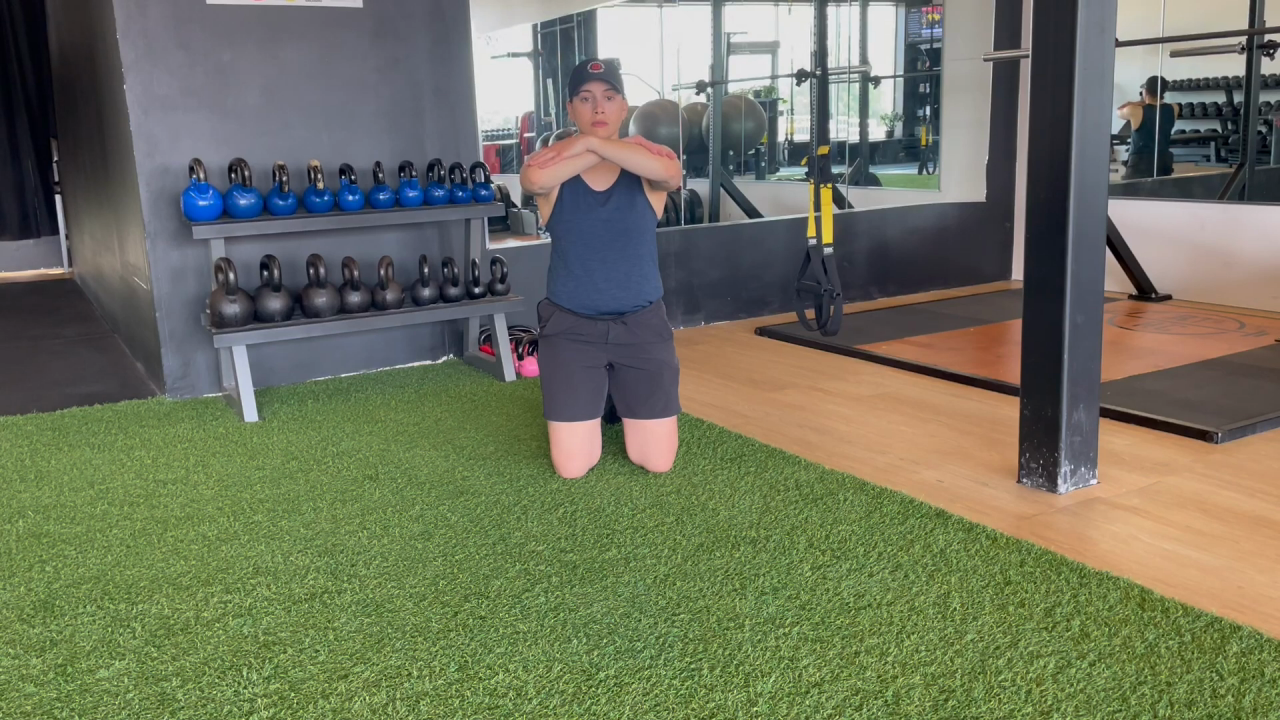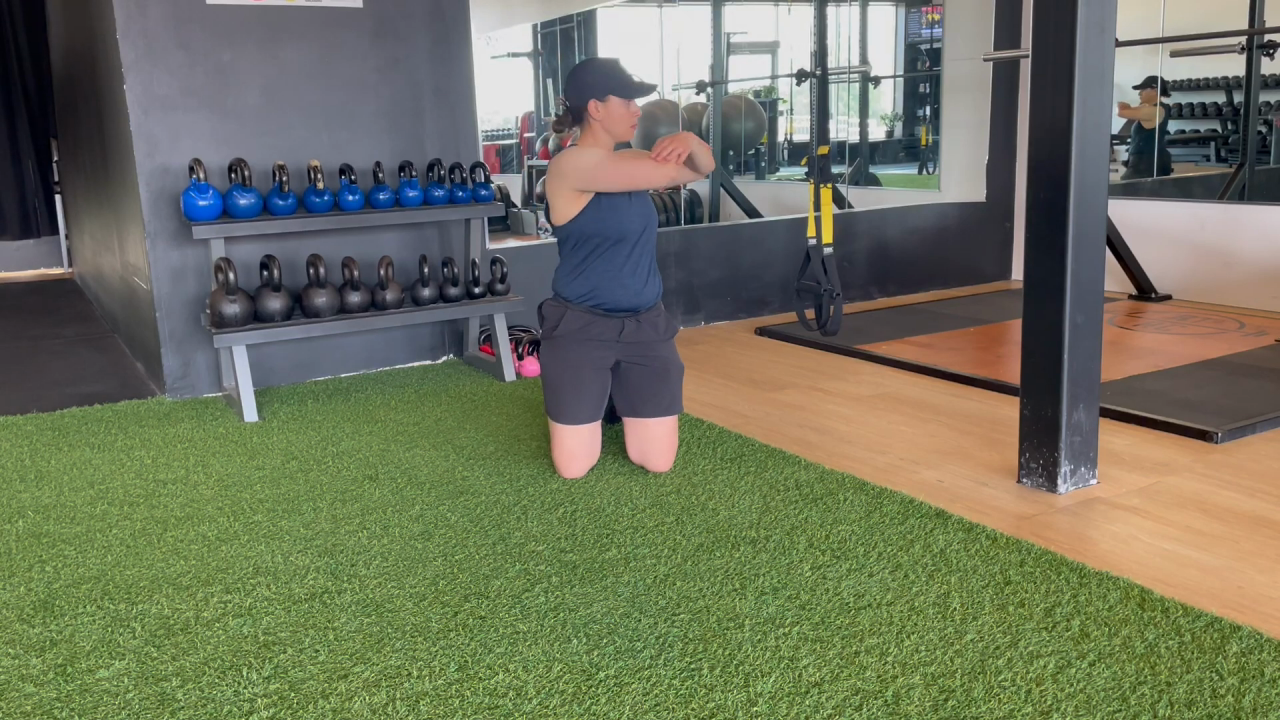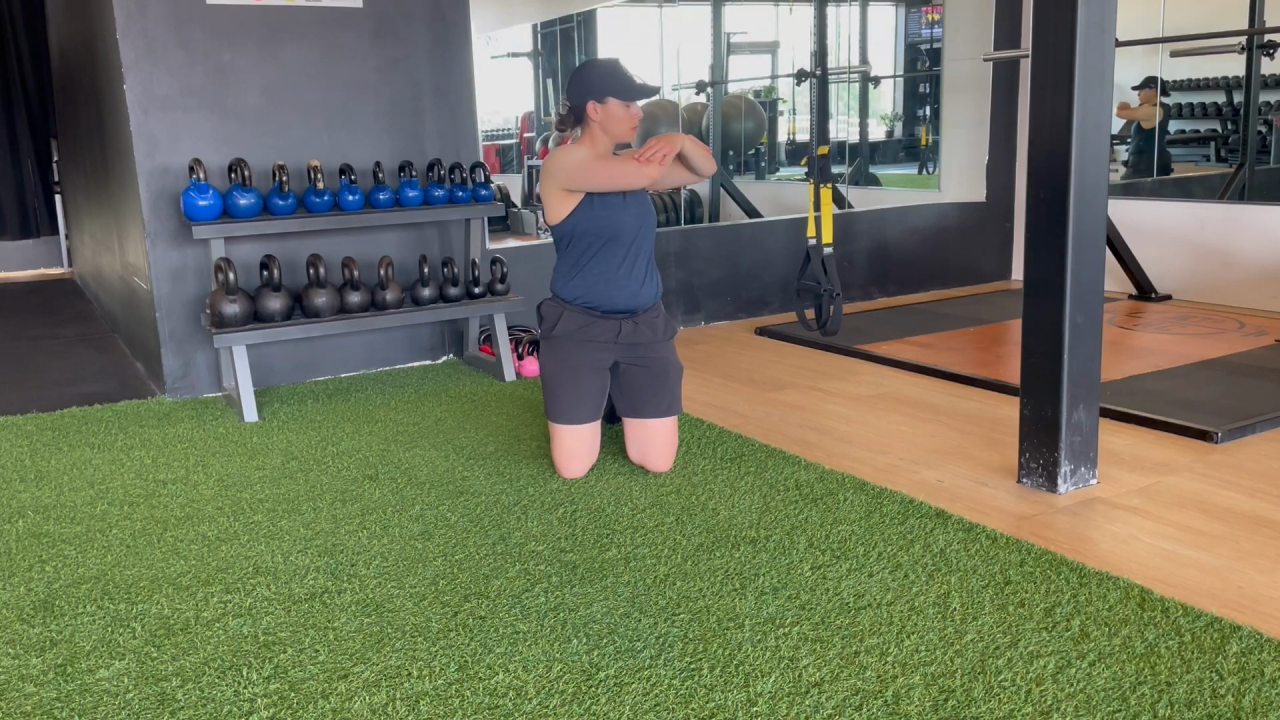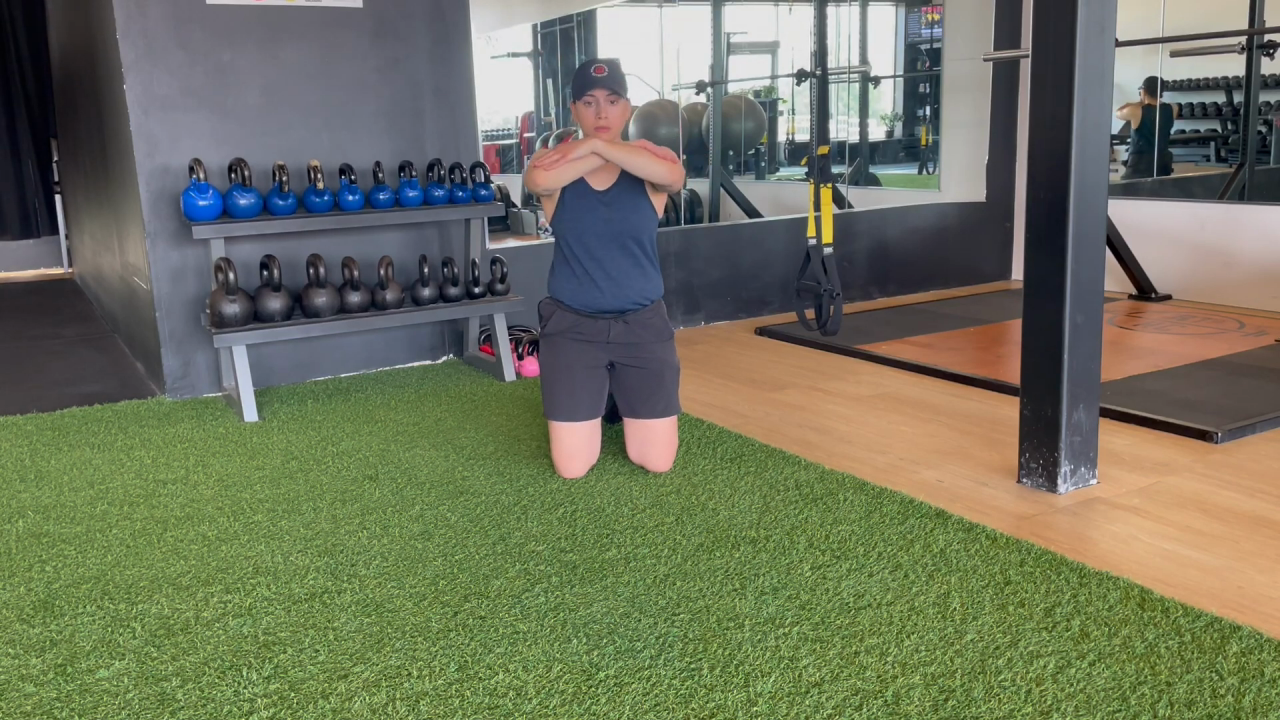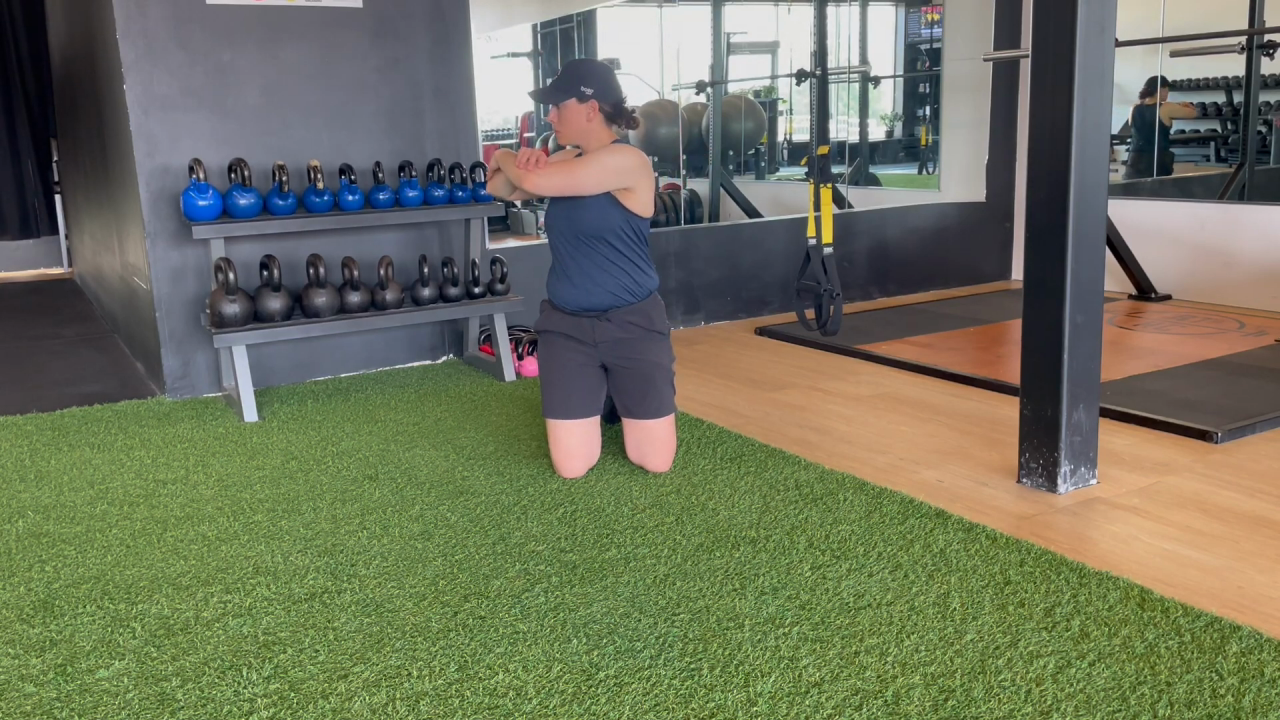
dt=1s
person 1, frame 1
left shoulder: (648, 166)
right shoulder: (551, 163)
left elbow: (669, 171)
right elbow: (534, 177)
left wrist: (591, 144)
right wrist: (621, 149)
left hip: (642, 326)
right hip: (571, 328)
left knee: (657, 463)
right knee: (572, 468)
left ankle: (618, 399)
right ankle: (594, 403)
person 1, frame 2
left shoulder: (628, 163)
right shoulder: (571, 165)
left elbow: (702, 168)
right elbow: (662, 171)
left wrist: (688, 140)
right wrist: (677, 145)
left hip: (646, 325)
right hip: (580, 328)
left knee: (658, 463)
right knee: (573, 469)
left ankle: (617, 398)
right ankle: (596, 403)
person 1, frame 3
left shoulder: (633, 161)
right shoulder: (563, 163)
left elbow: (704, 169)
right elbow: (642, 173)
left wrist: (683, 140)
right wrist: (668, 146)
left hip: (645, 327)
right hip: (577, 329)
left knee: (657, 463)
right knee: (573, 468)
left ankle: (619, 398)
right ankle: (596, 401)
person 1, frame 4
left shoulder: (653, 158)
right shoulder: (558, 160)
left elbow: (670, 174)
right elbow: (538, 179)
left wrist: (598, 146)
right wrist: (621, 153)
left hip: (642, 326)
right hip: (572, 327)
left knee: (657, 463)
right knee: (572, 468)
left ankle: (620, 397)
right ankle: (601, 398)
person 1, frame 5
left shoulder: (627, 161)
right shoulder: (566, 161)
left elbow: (536, 181)
right elbow: (501, 188)
left wrist: (504, 157)
right wrist: (518, 161)
left hip: (632, 324)
right hip: (566, 326)
left knee: (655, 463)
right knee: (571, 468)
left ankle: (618, 396)
right ankle: (598, 397)
